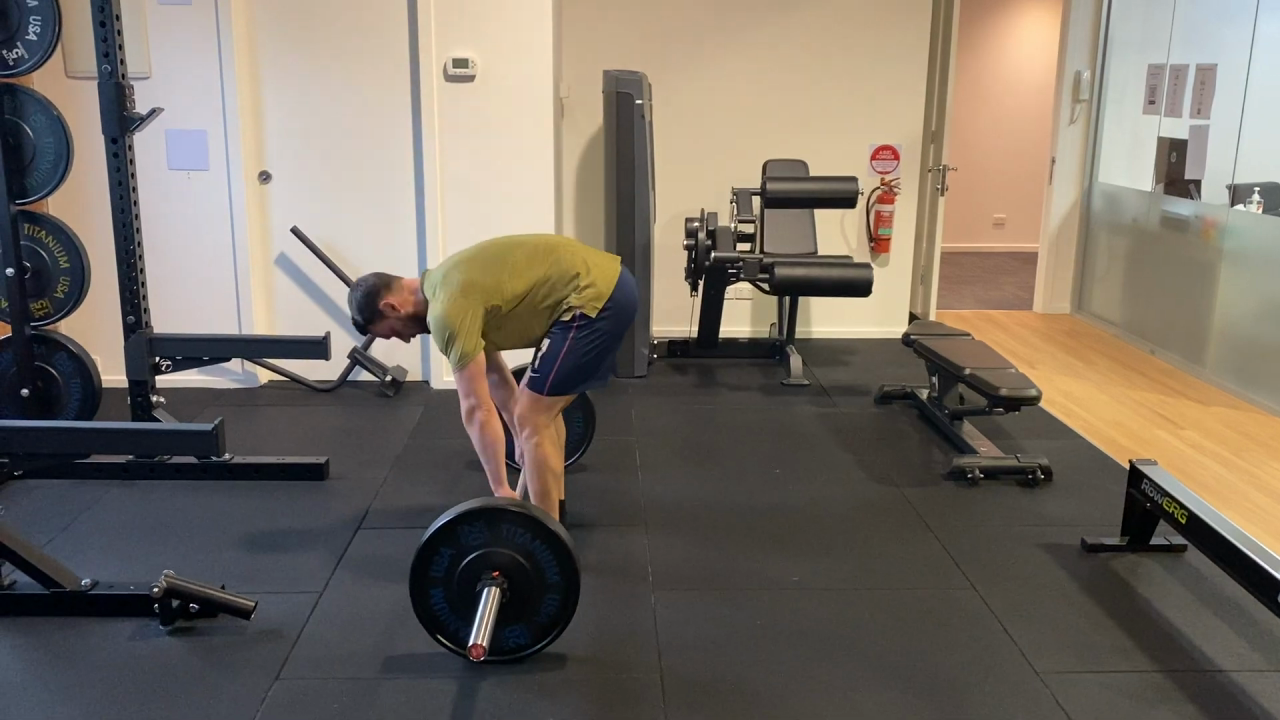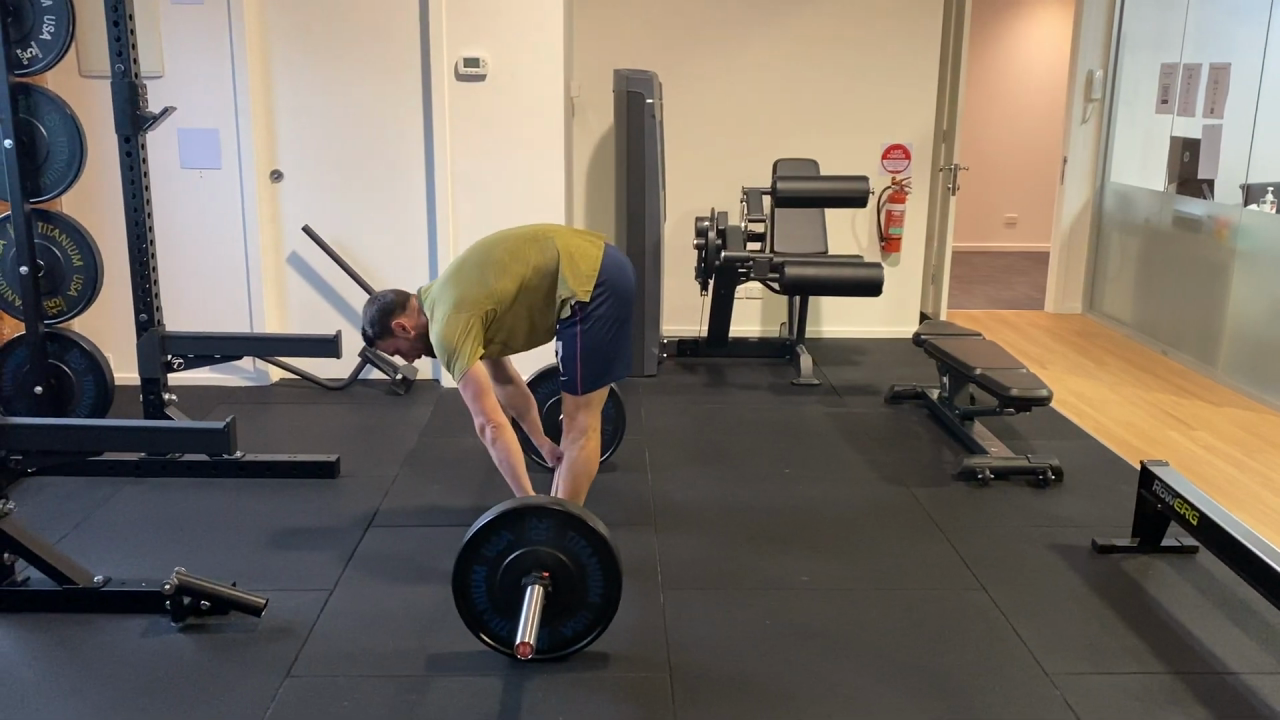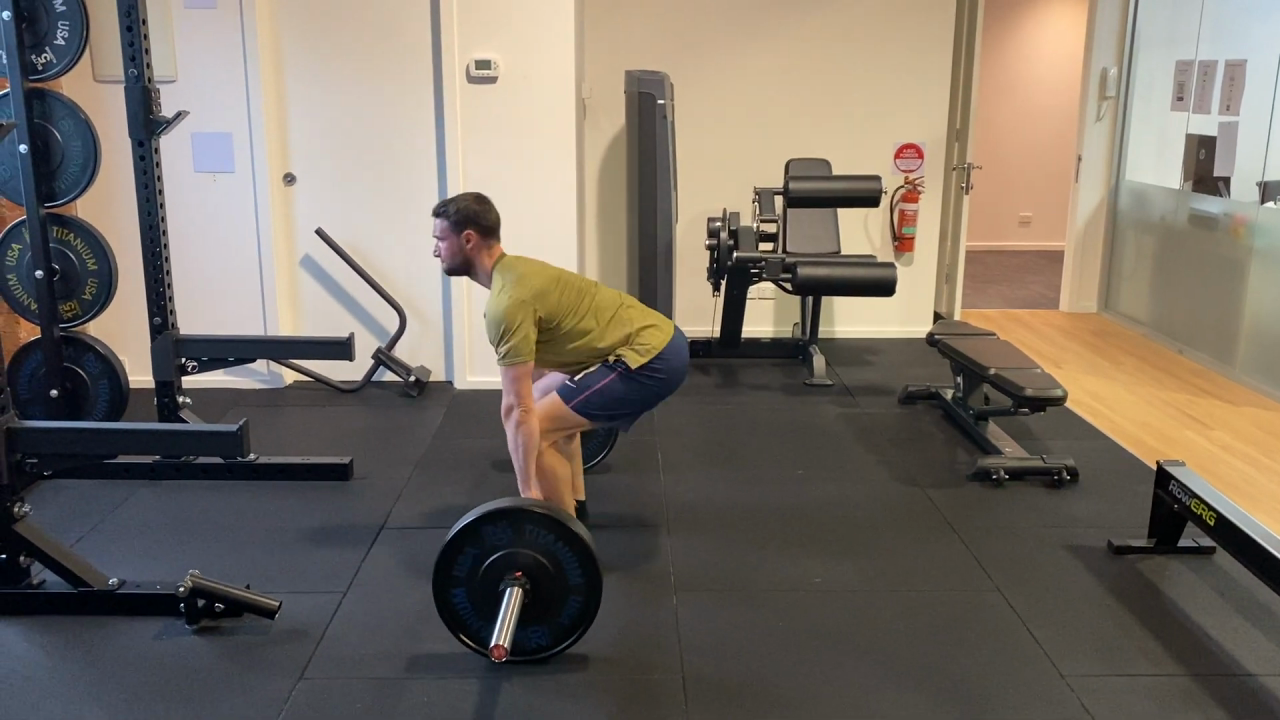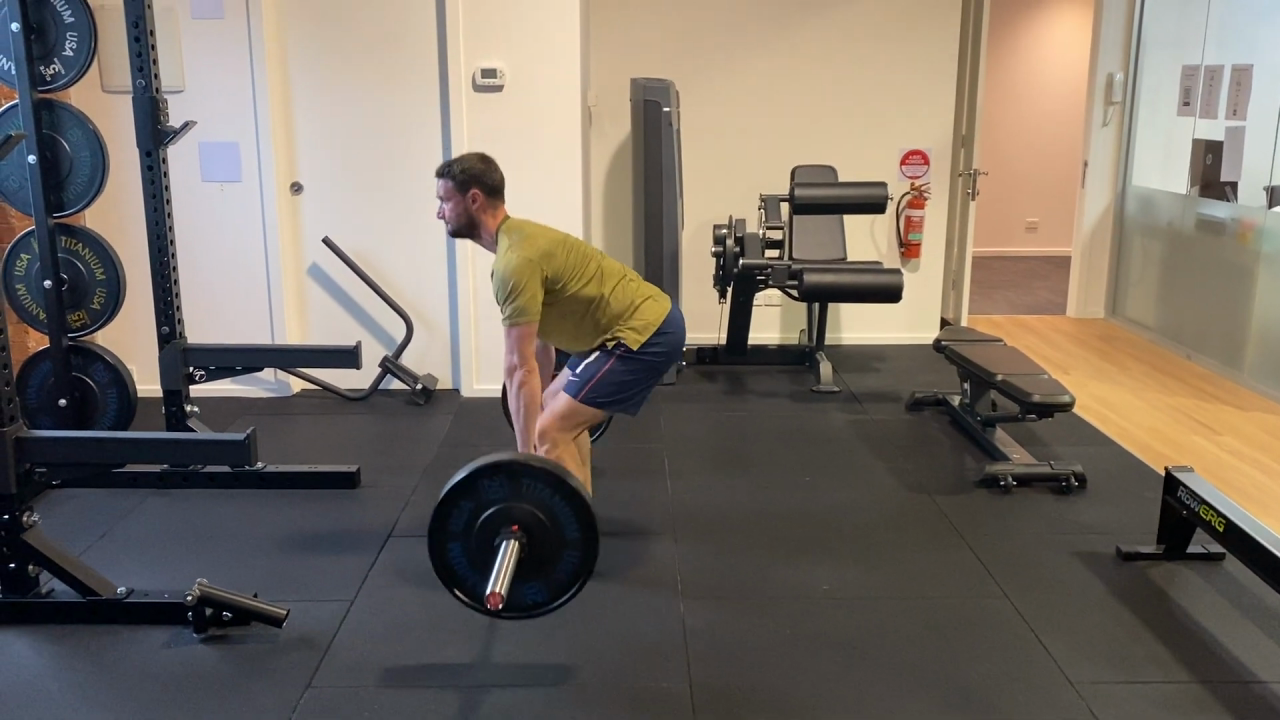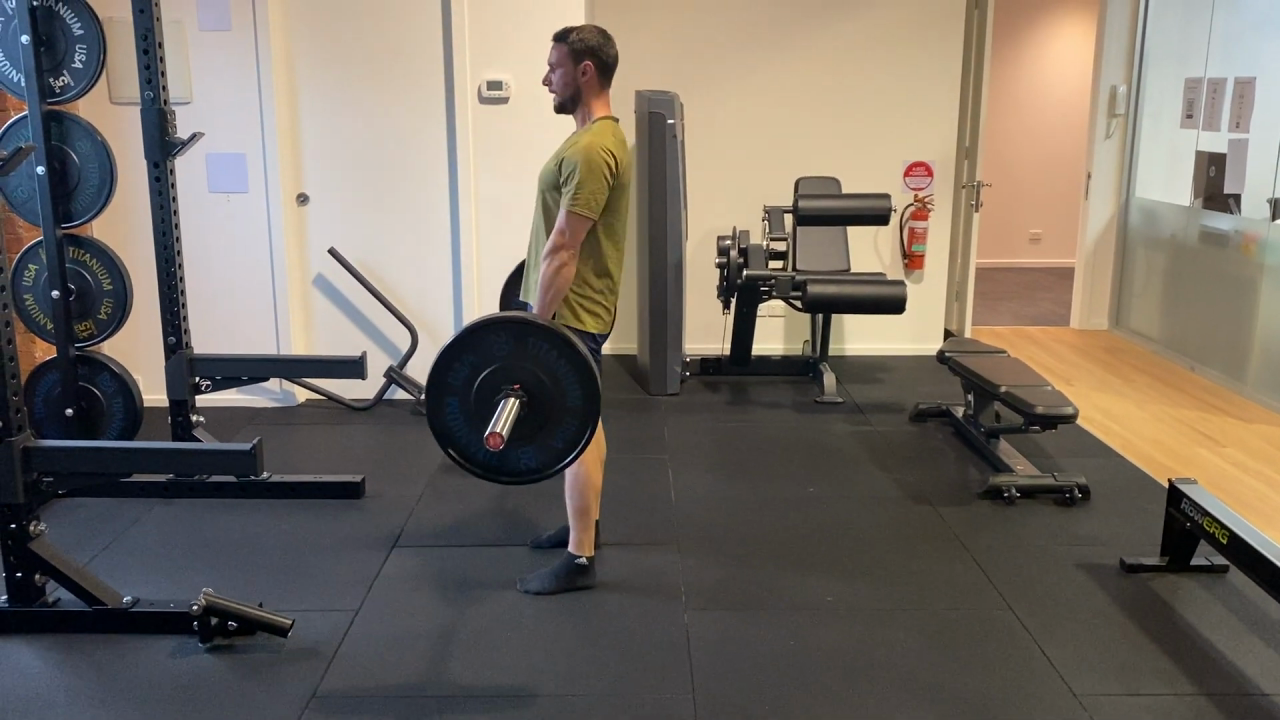
dt=1s
person 1, frame 1
left shoulder: (447, 313)
right shoulder: (444, 288)
left elbow: (477, 409)
right elbow: (494, 373)
left wrist: (500, 489)
right wrist: (522, 438)
left hip: (596, 296)
right hip: (607, 282)
left knee: (533, 417)
right knee: (540, 407)
right ankle: (554, 514)
person 1, frame 2
left shoulder: (448, 327)
right shoulder: (449, 303)
left elbow: (490, 423)
right elbow: (506, 382)
right wrist: (543, 443)
left hip: (589, 278)
right hip: (600, 264)
left knee: (580, 419)
right knee: (577, 412)
person 1, frame 3
left shoulder: (506, 303)
right shoulder: (515, 274)
left elbow: (517, 409)
right elbow: (535, 369)
left wrist: (528, 492)
left hip: (649, 361)
right hip: (653, 343)
left knee: (536, 429)
right knee: (546, 404)
right ankle: (573, 508)
person 1, frame 4
left shoulder: (514, 263)
right shoulder: (522, 239)
left elbow: (520, 369)
right elbow: (540, 337)
left wrist: (526, 457)
right wrist: (548, 400)
left hip: (640, 333)
right hip: (648, 321)
left knee: (552, 429)
right knee: (560, 409)
person 1, frame 5
left shoulder: (589, 150)
right shoulder: (599, 138)
left elbow: (562, 250)
right wrist: (540, 319)
left hip: (571, 314)
right hip: (577, 308)
left ankle: (579, 560)
right ankle: (585, 524)
